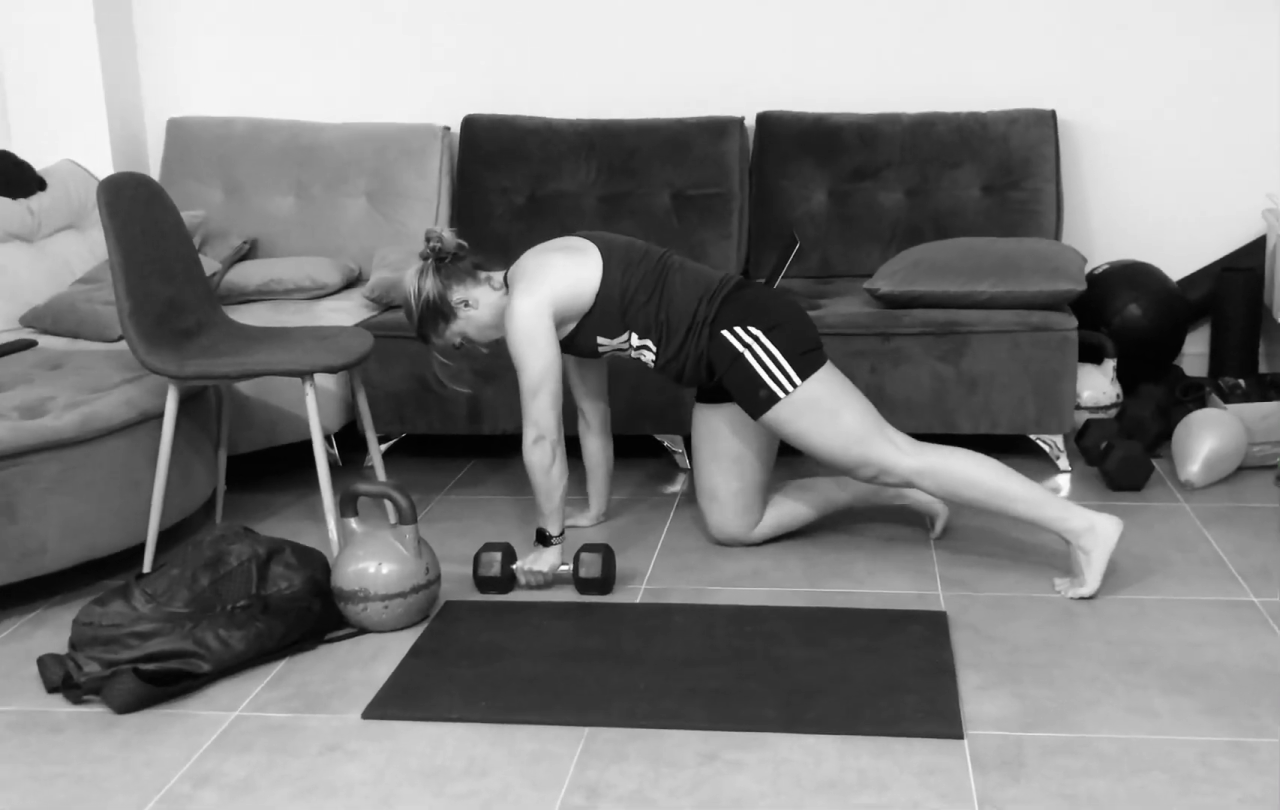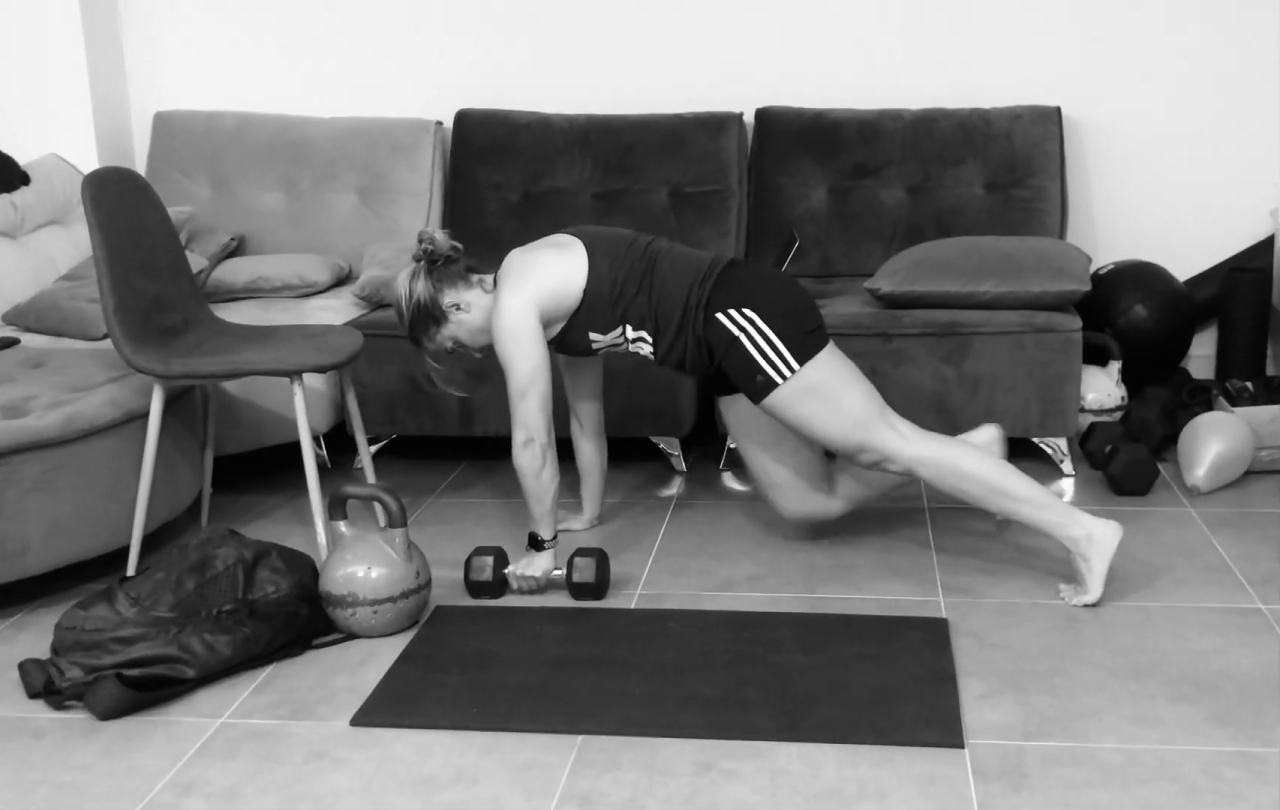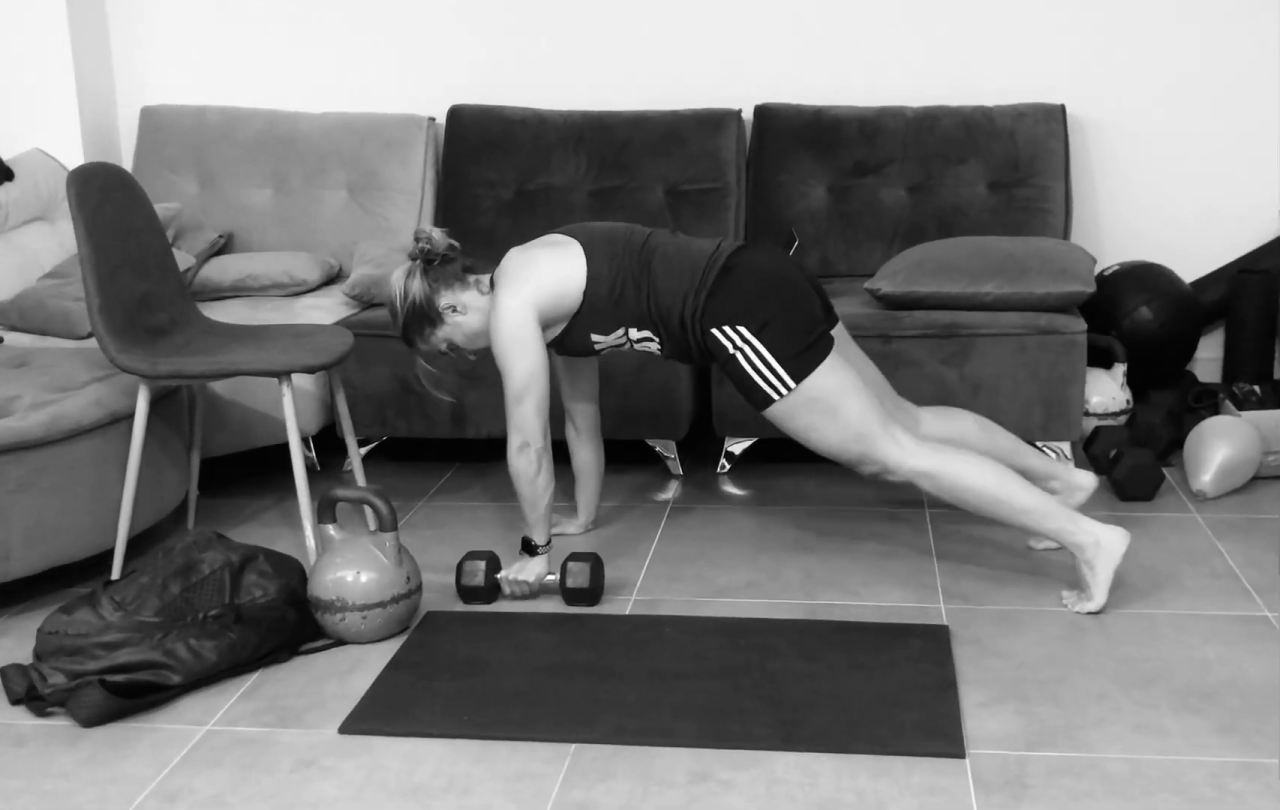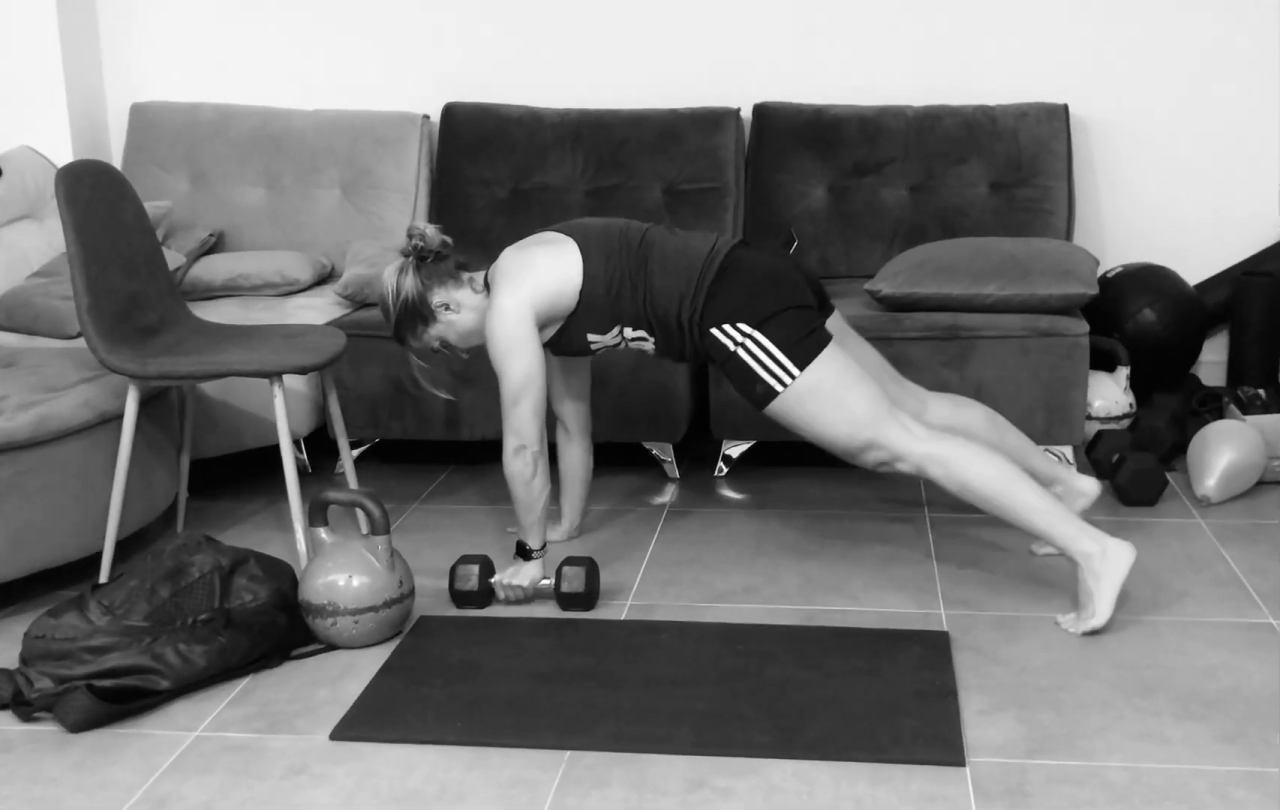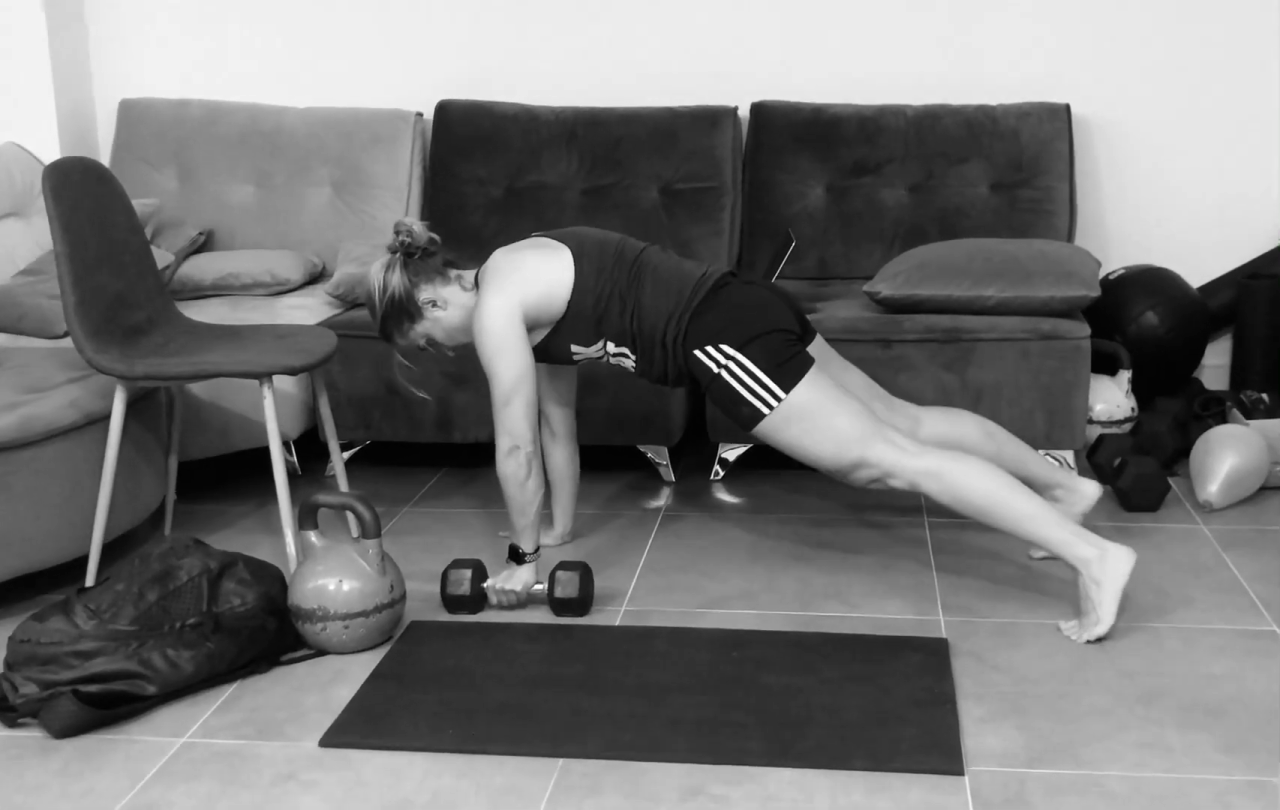
dt=0.3s
person 1, frame 1
left shoulder: (525, 302)
right shoulder: (554, 289)
left elbow: (542, 435)
right elbow: (592, 406)
left wrist: (548, 538)
right wrist: (594, 509)
left hip: (746, 331)
right hip: (725, 351)
left knee: (889, 453)
right knee: (733, 525)
left ankle: (1083, 525)
right ankle: (896, 489)
person 1, frame 2
left shoulder: (512, 304)
right shoulder: (546, 290)
left elbow: (532, 439)
right elbow: (586, 407)
left wrist: (540, 542)
right wrist: (587, 512)
left hip: (743, 312)
right hip: (739, 320)
left knee: (885, 443)
right knee: (809, 501)
left ankle: (1082, 531)
right ankle: (964, 452)
person 1, frame 3
left shoulder: (510, 305)
right shoulder: (545, 290)
left elbow: (527, 444)
right elbow: (581, 410)
left wrist: (534, 548)
right wrist: (583, 516)
left hip: (743, 311)
right hip: (758, 283)
left knee: (891, 451)
right knee: (900, 420)
left ankle: (1087, 537)
right ankle: (1062, 480)
person 1, frame 4
left shoulder: (507, 305)
right shoulder: (539, 286)
left elbow: (522, 445)
right elbow: (571, 413)
left wrist: (530, 552)
right wrist: (568, 523)
left hip: (739, 309)
right hip: (757, 281)
left knee: (897, 442)
right knee: (909, 405)
left ankle: (1094, 551)
right ankle: (1067, 483)
person 1, frame 5
left shoulder: (495, 305)
right shoulder: (527, 287)
left elbow: (516, 446)
right elbow: (556, 419)
left wrist: (523, 556)
right wrist: (560, 527)
left hip: (723, 336)
right hip: (741, 311)
left knee: (890, 458)
right knee: (902, 419)
left ankle: (1093, 557)
right ankle: (1066, 487)
